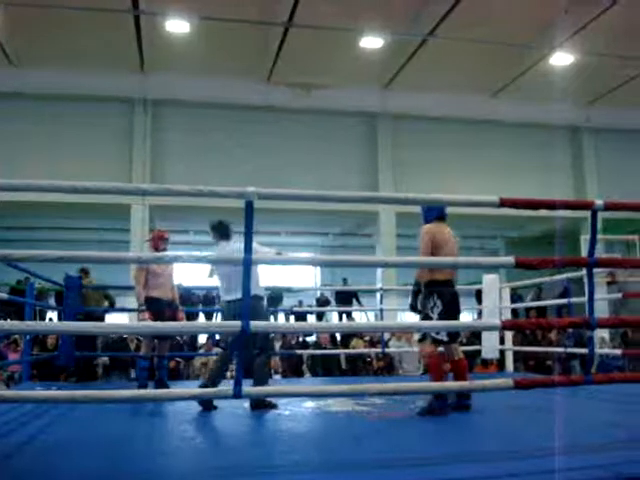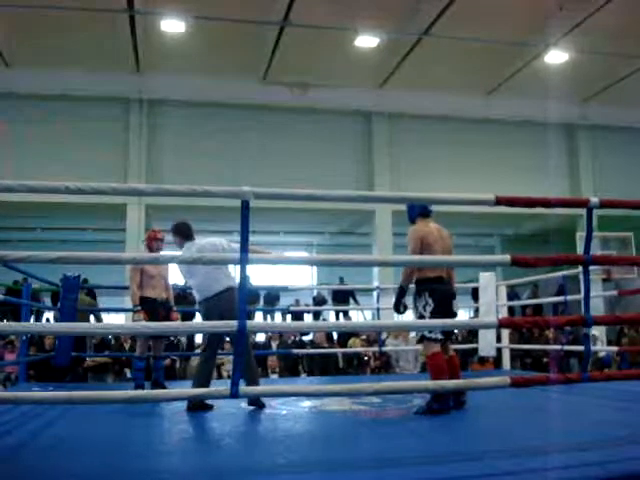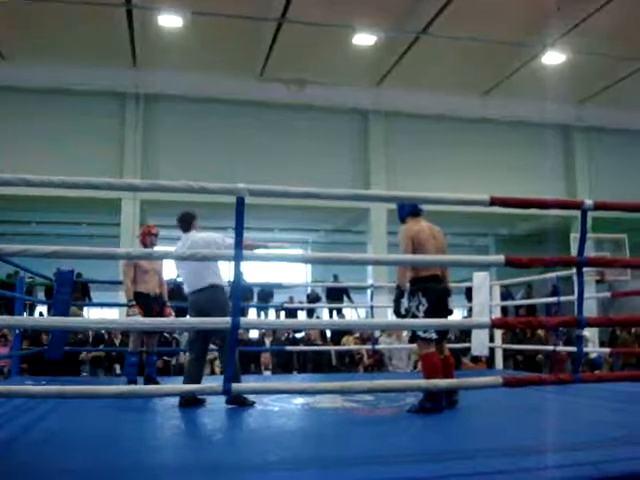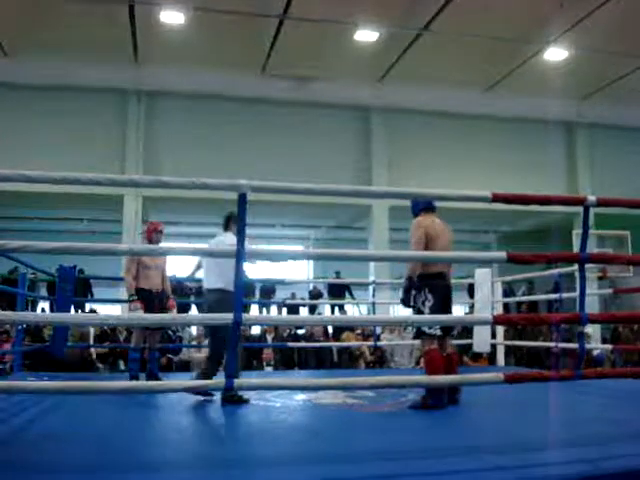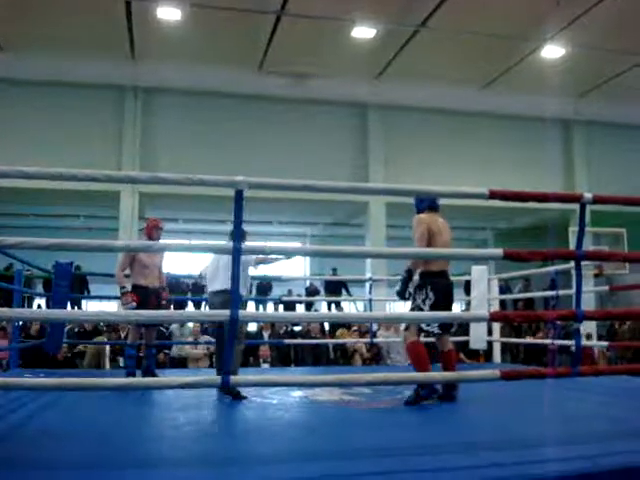
dt=0.4s
person 1, frame 1
left shoulder: (428, 230)
right shoulder: (451, 235)
left wrist: (416, 291)
left hip: (434, 291)
right hip: (450, 290)
left knee: (428, 343)
right knee: (451, 344)
left ankle: (440, 399)
right ankle: (463, 397)
person 1, frame 2
left shoulder: (417, 230)
right shoulder: (444, 232)
left elbow: (411, 265)
left wrist: (401, 292)
right wrist: (451, 295)
left hip: (427, 289)
right hip: (444, 288)
left knee: (431, 343)
right knee: (444, 343)
left ankle: (441, 399)
right ankle: (457, 394)
person 1, frame 3
left shoulder: (408, 230)
right shoulder: (437, 231)
left elbow: (405, 265)
right elbow: (444, 267)
left wrist: (399, 295)
right wrist: (446, 293)
left hip: (422, 288)
right hip: (439, 287)
left knee: (425, 343)
right knee: (439, 343)
left ankle: (433, 398)
right ankle: (449, 394)
person 1, frame 4
left shoulder: (419, 223)
right shoulder: (445, 227)
left wrist: (409, 285)
left hip: (428, 285)
right hip: (443, 284)
left knee: (428, 340)
right knee: (443, 340)
left ankle: (435, 395)
right ankle: (452, 391)
person 1, frame 5
left shoulder: (421, 219)
right shoulder: (445, 225)
left wrist: (407, 277)
left hip: (430, 282)
right hip: (445, 281)
left knee: (412, 333)
right knee: (443, 336)
left ankle: (426, 385)
right ankle: (450, 388)
person 2, frame 1
left shoulder: (216, 255)
right shoulder: (248, 248)
right elbow: (275, 254)
left hip: (230, 306)
right hip: (252, 303)
left knee: (228, 351)
right knee: (262, 350)
left ankle: (206, 389)
right ankle: (258, 398)
person 2, frame 2
right shoulder: (214, 244)
right elbow: (246, 250)
left hip: (208, 304)
right hip: (228, 298)
left knee: (209, 351)
right knee: (243, 346)
left ankle: (196, 399)
right ankle: (254, 394)
person 2, frame 3
left shoulder: (178, 249)
right shoulder: (207, 238)
right elbow: (240, 245)
right wrist: (267, 246)
left hip: (194, 298)
right hip: (214, 294)
left knee: (196, 348)
right knee: (226, 343)
left ankle: (188, 395)
right ankle: (234, 393)
person 2, frame 4
left shoulder: (213, 243)
right shoulder: (234, 243)
left elbow: (201, 263)
left wrist: (193, 273)
left hip: (209, 296)
right hip: (225, 296)
left knee: (216, 344)
left ankle: (202, 382)
right ankle: (229, 392)
person 2, frame 5
left shoulder: (218, 253)
left elbow: (206, 271)
right elbow: (258, 260)
right wrist: (282, 257)
left hip: (213, 298)
right hip: (228, 297)
left knee: (221, 342)
right knee: (235, 341)
right ankle: (229, 384)
person 3, frame 1
left shoulder: (169, 262)
right elbow: (139, 286)
left wrist: (178, 307)
right wrist: (142, 308)
left hip: (168, 305)
right hip: (153, 303)
left knee: (164, 345)
right knee: (147, 344)
left ankle: (161, 382)
right ankle: (142, 385)
person 3, frame 2
left shoulder: (164, 263)
right elbow: (134, 287)
left wrist: (173, 308)
right wrist: (137, 308)
left hip: (163, 305)
right hip: (147, 304)
left knee: (159, 346)
right knee: (142, 345)
left ankle: (158, 383)
right ankle: (139, 386)
person 3, frame 3
left shoulder: (158, 259)
right elbow: (127, 282)
left wrist: (166, 304)
right wrist: (131, 304)
left hip: (156, 301)
right hip: (141, 299)
left knee: (152, 343)
right knee: (135, 341)
left ankle: (150, 378)
right ankle: (131, 381)
person 3, frame 4
left shoulder: (162, 255)
right elbow: (128, 277)
left wrist: (170, 297)
right wrist: (133, 298)
left hip: (159, 297)
right hip: (143, 295)
left knee: (155, 339)
right knee: (138, 337)
left ankle: (153, 374)
right ankle: (134, 377)
person 3, frame 5
left shoulder: (160, 251)
right elbow: (119, 271)
left wrist: (164, 290)
right wrist: (124, 291)
left hip: (155, 294)
right hip: (139, 293)
left knee: (151, 336)
right knee: (134, 334)
left ankle: (149, 371)
right ankle: (130, 373)
